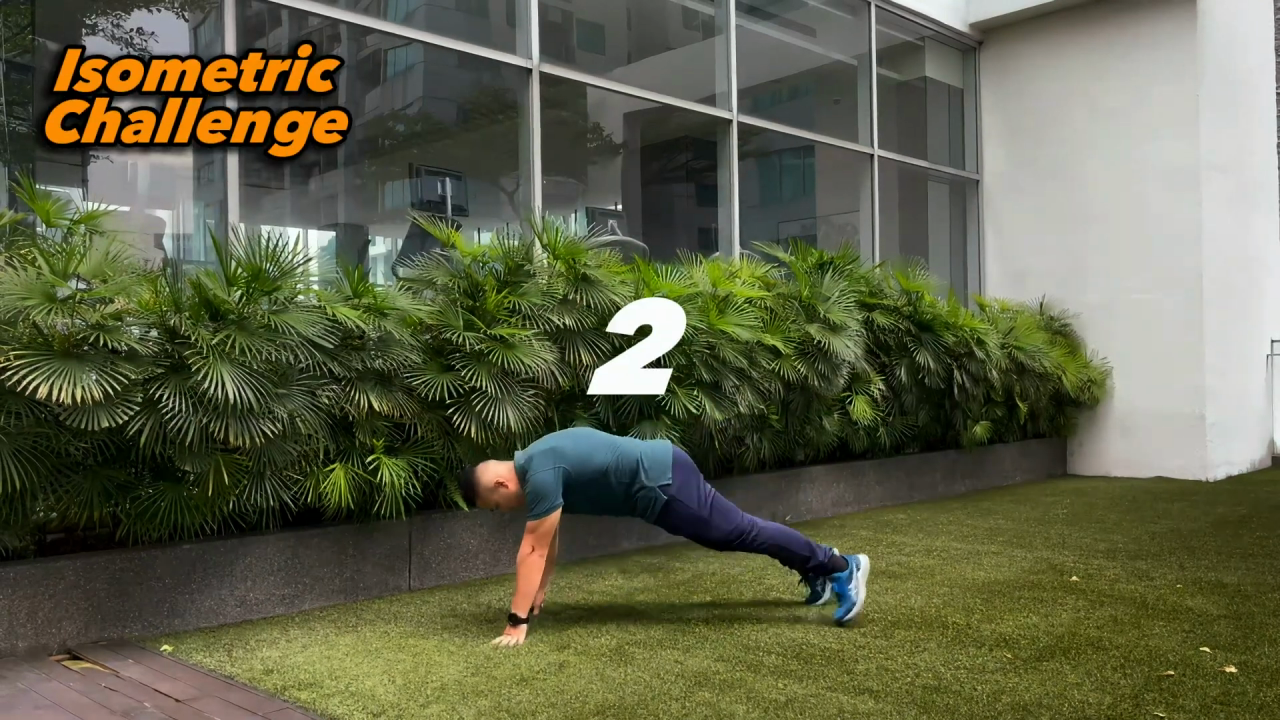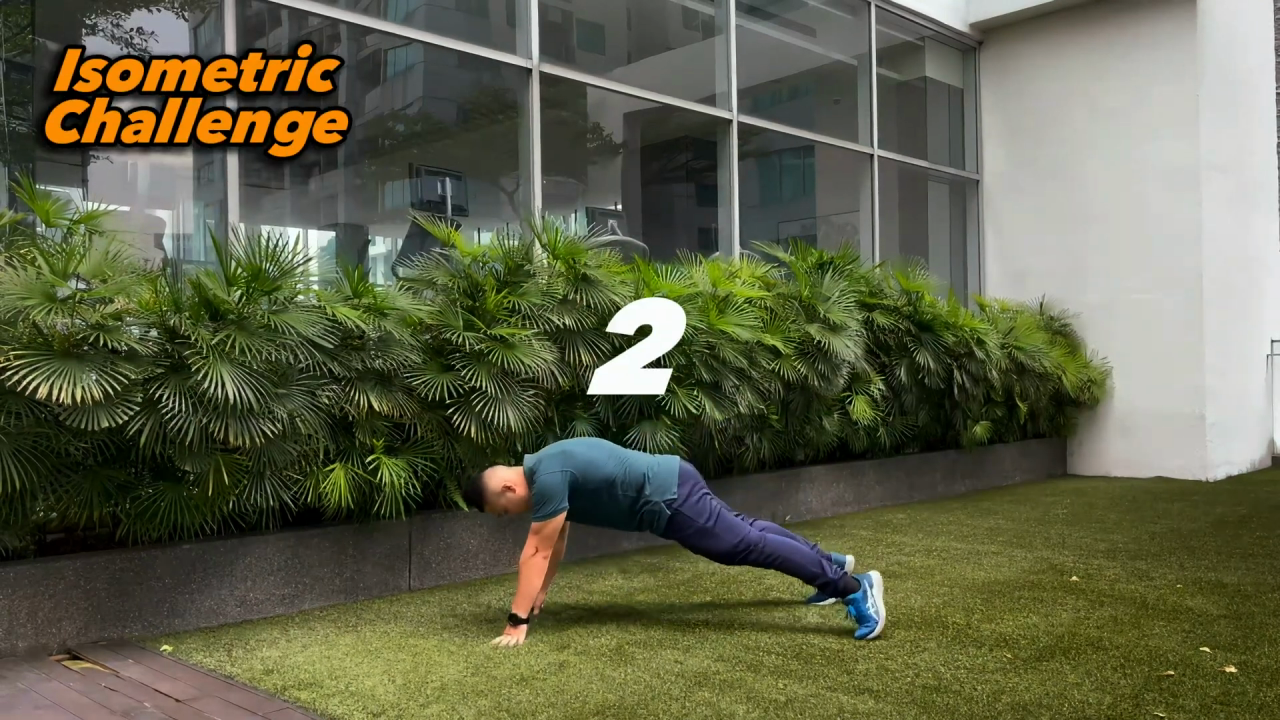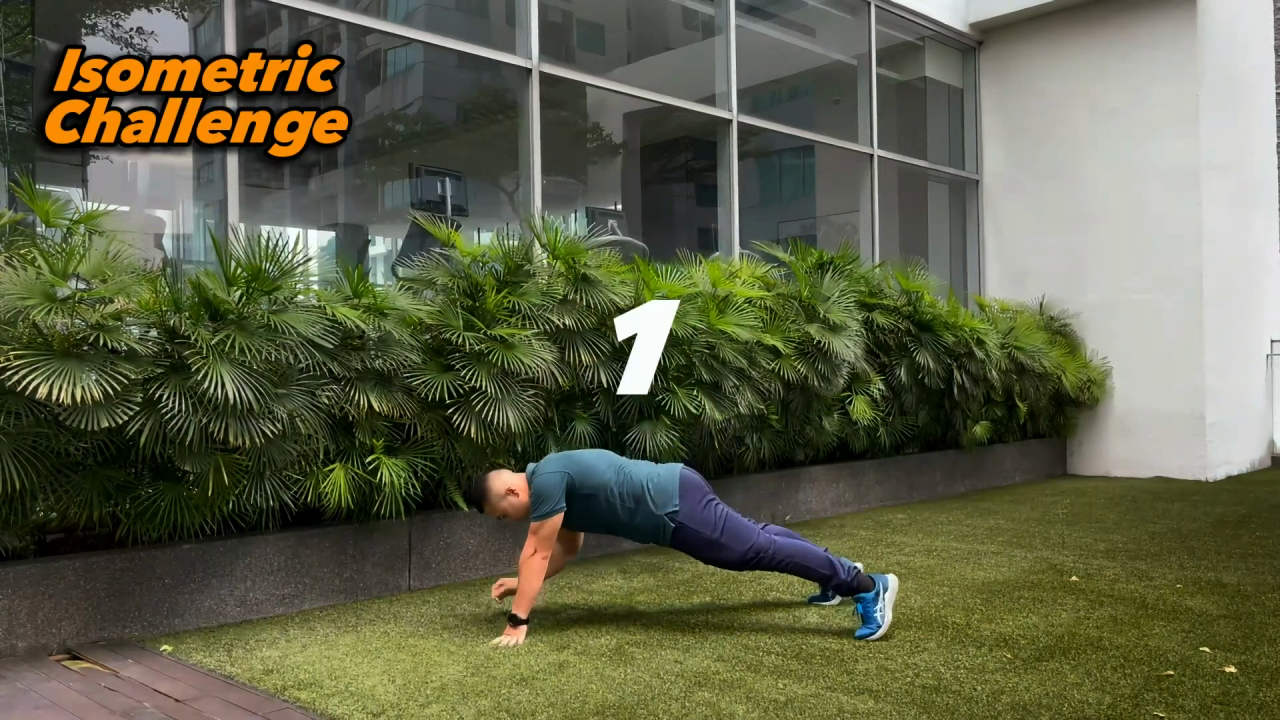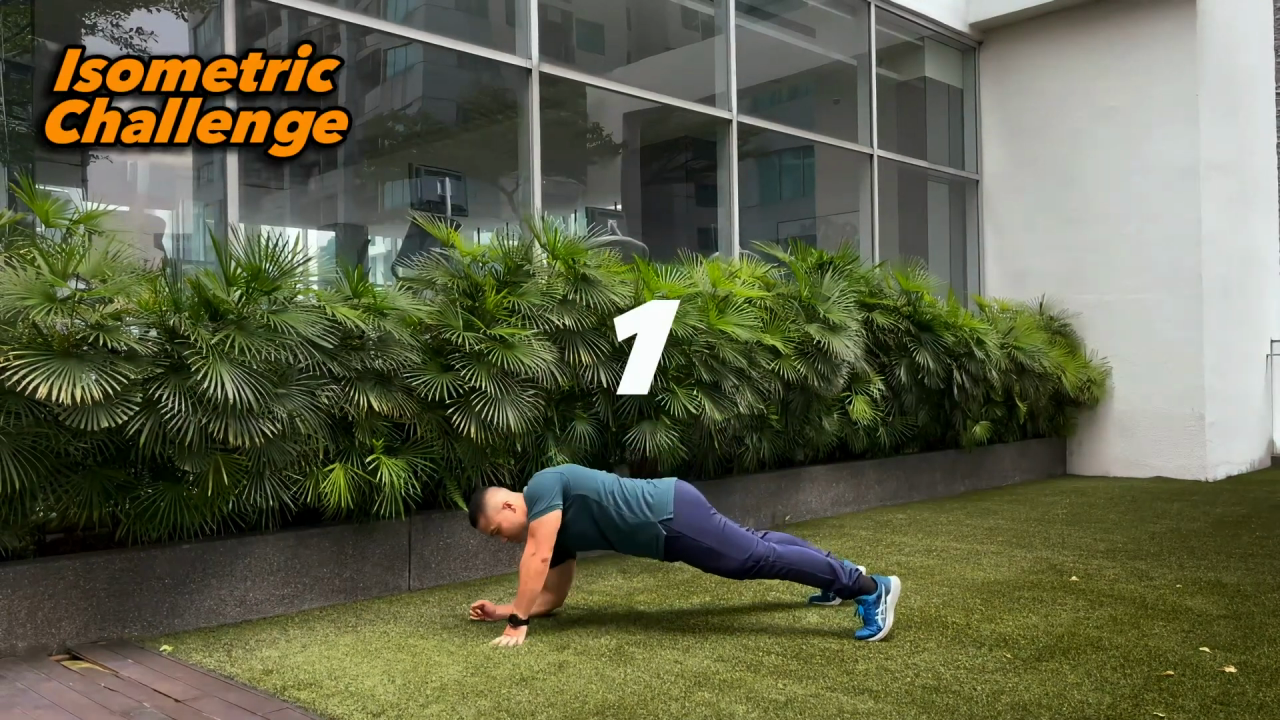
dt=0.3s
person 1, frame 1
left shoulder: (540, 477)
right shoulder: (536, 463)
left elbow: (533, 550)
right elbow: (548, 542)
left wrist: (518, 621)
right wrist: (540, 592)
left hip: (659, 481)
right hip: (660, 468)
left knee: (737, 532)
right knee: (732, 528)
left ankle: (839, 568)
right ankle: (816, 565)
person 1, frame 2
left shoulder: (547, 479)
right shoulder: (546, 467)
left elbow: (537, 552)
right elbow: (557, 540)
left wrist: (518, 621)
right wrist: (540, 592)
left hip: (668, 496)
right hip: (669, 483)
left knee: (747, 546)
right knee: (743, 529)
left ankle: (855, 588)
right ankle: (830, 562)
person 1, frame 3
left shoulder: (546, 481)
right shoulder: (555, 479)
left elbow: (536, 552)
right elbow: (567, 546)
left wrist: (518, 621)
right wrist: (523, 583)
left hip: (674, 509)
right hip: (674, 488)
left knee: (758, 550)
right knee: (754, 535)
left ankle: (867, 587)
right ankle: (837, 569)
person 1, frame 4
left shoulder: (543, 486)
right shoulder: (559, 529)
left elbow: (537, 558)
right elbow: (553, 594)
left wrist: (517, 622)
right wrist: (504, 609)
left hip: (671, 516)
right hip: (669, 517)
left knee: (759, 559)
right knee: (754, 544)
left ankle: (870, 589)
right ankle: (840, 570)
